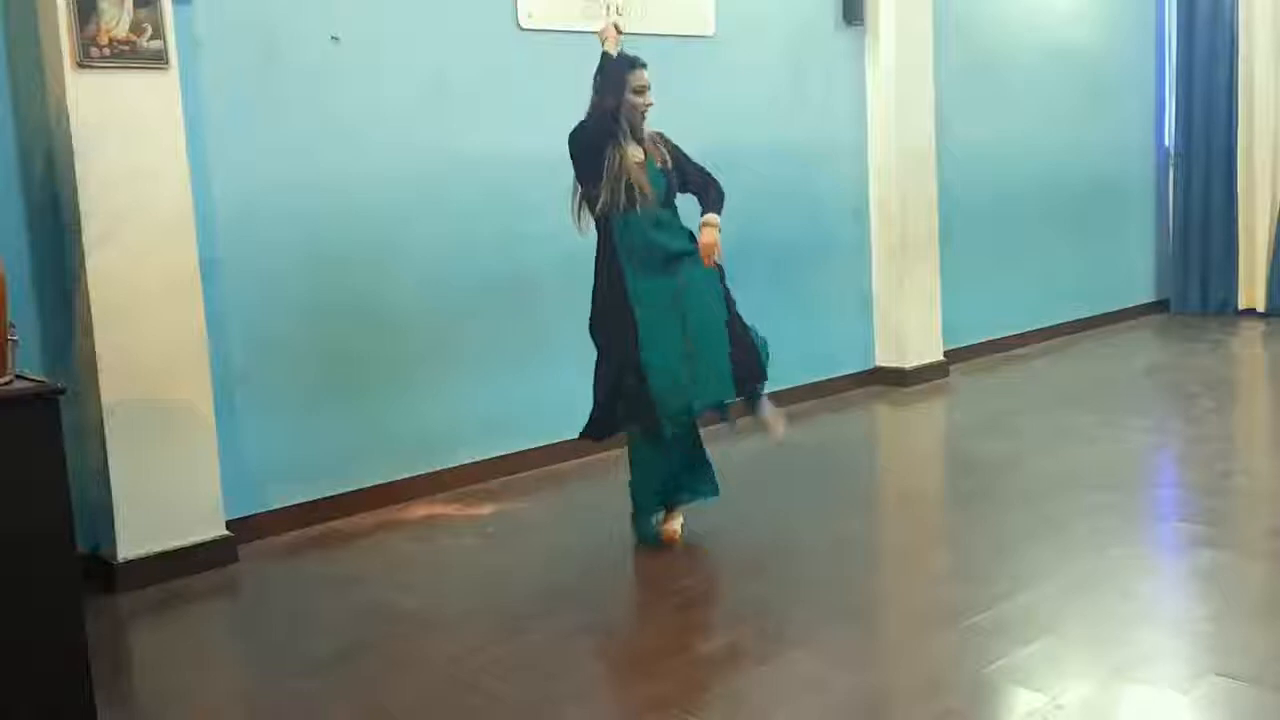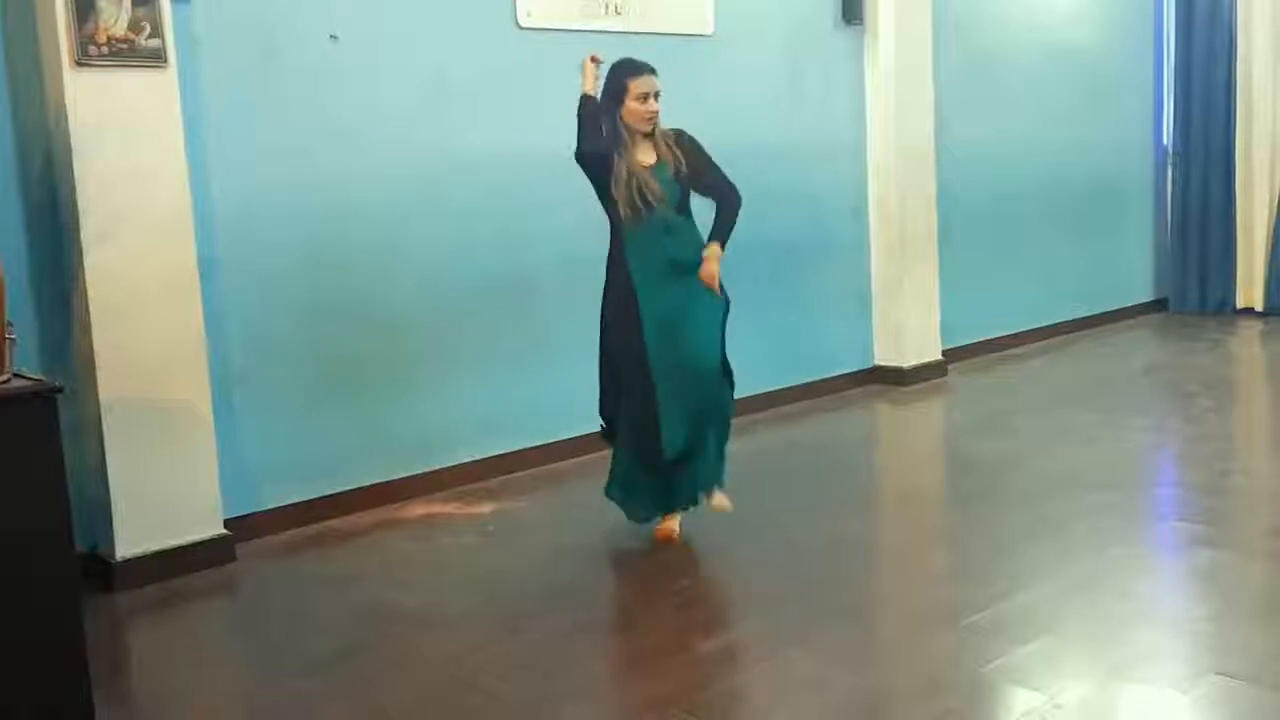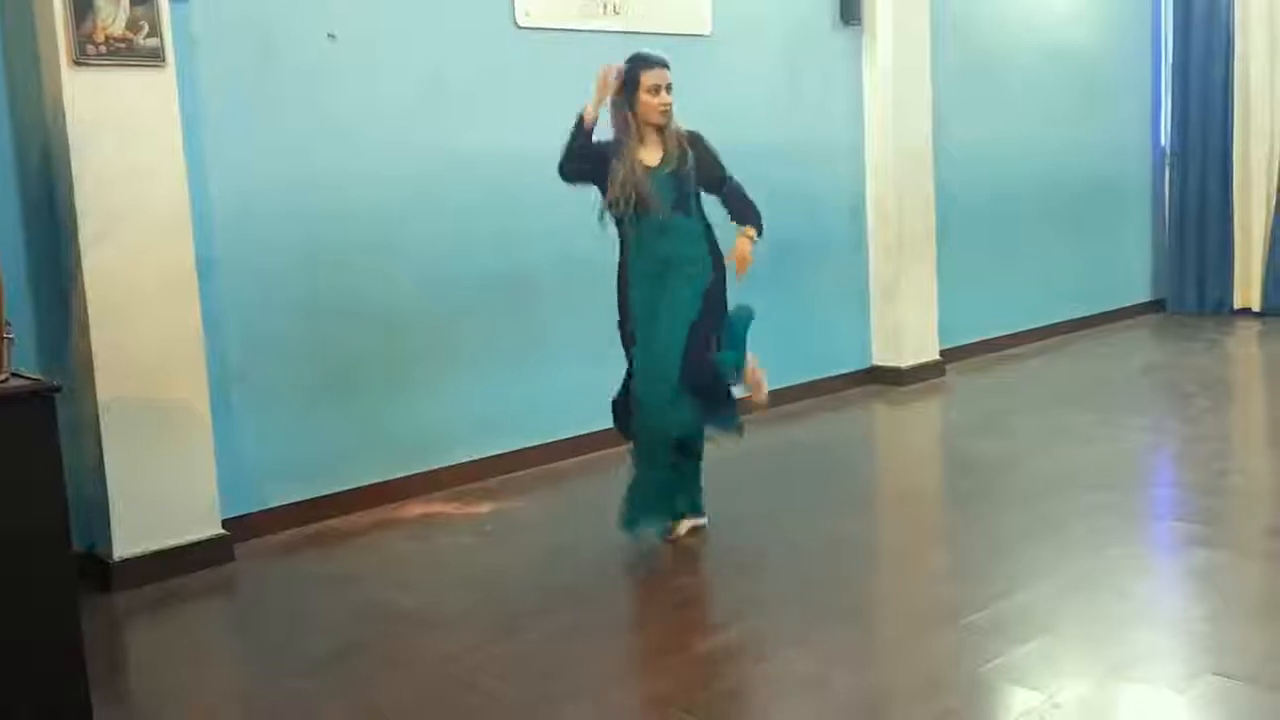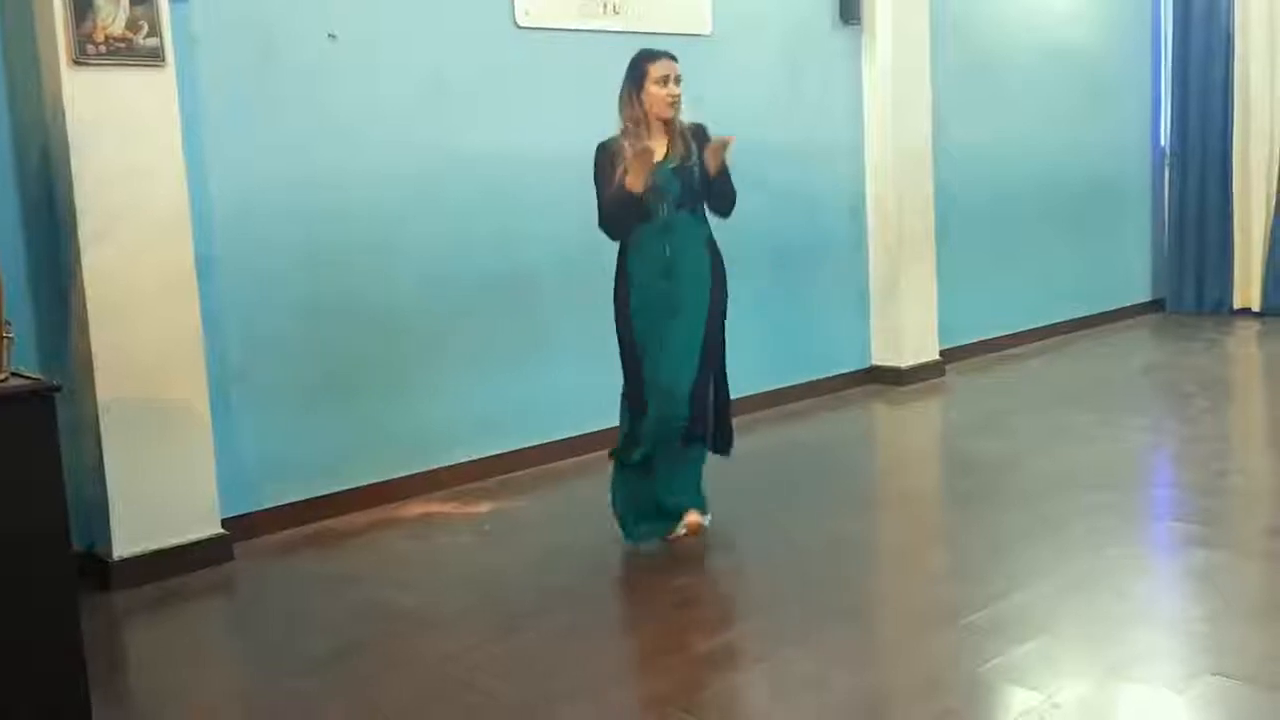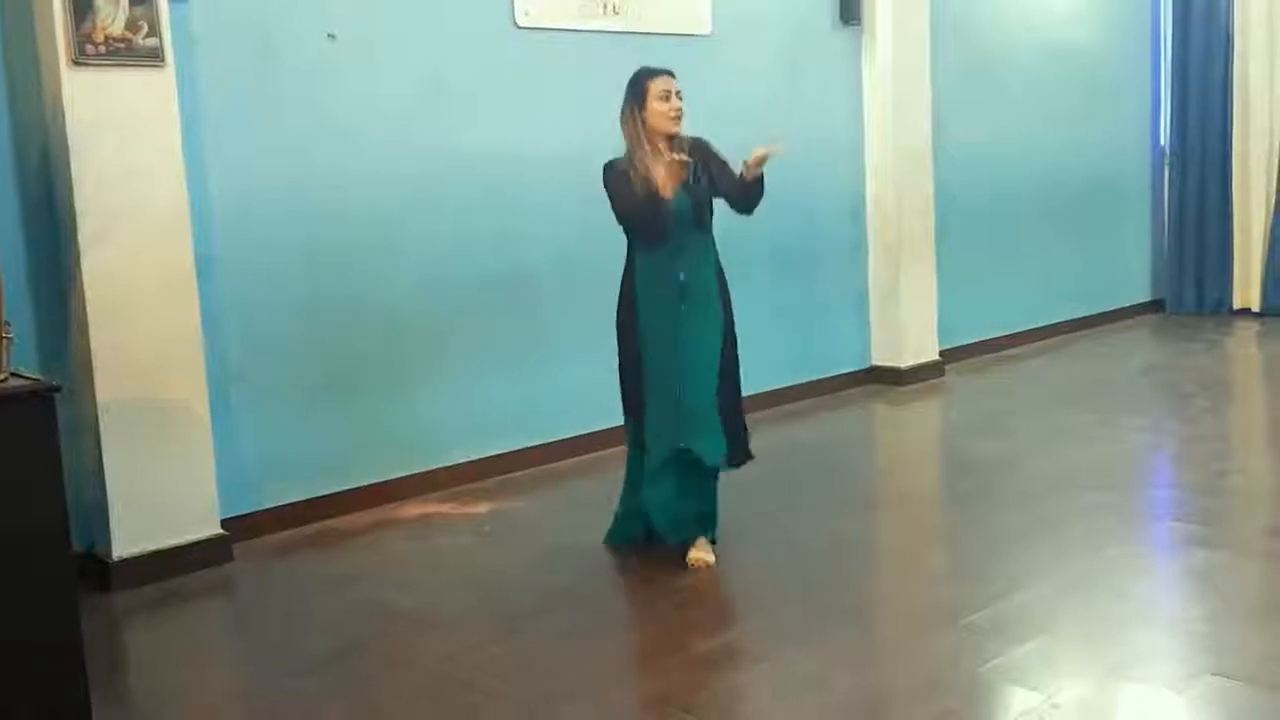
dt=0.3s
person 1, frame 1
left shoulder: (659, 146)
right shoulder: (589, 147)
left elbow: (707, 184)
right elbow: (603, 107)
left wrist: (710, 221)
right wrist: (610, 49)
left hip: (682, 266)
right hip: (631, 284)
left knee: (717, 337)
right knee: (656, 393)
left ankle: (756, 398)
right ankle: (666, 503)
person 1, frame 2
left shoulder: (679, 145)
right shoulder: (606, 160)
left elbow: (726, 195)
right elbow: (587, 146)
left wrist: (715, 248)
right wrist: (589, 89)
left hip: (690, 274)
right hip: (636, 286)
left knee: (700, 369)
right knee: (646, 392)
left ankle: (704, 480)
right ankle: (664, 502)
person 1, frame 3
left shoulder: (691, 147)
right shoulder: (609, 158)
left elbow: (733, 195)
right elbow: (570, 168)
left wrist: (747, 231)
right wrist: (593, 107)
left hip: (694, 272)
right hip: (643, 283)
left knee: (675, 373)
right knee: (655, 389)
left ankle: (734, 357)
right ankle: (682, 506)
person 1, frame 4
left shoulder: (696, 138)
right shoulder: (613, 152)
left elbow: (723, 206)
right elbow: (611, 225)
left wrist: (717, 166)
right wrist: (634, 180)
left hip: (696, 278)
right hip: (643, 285)
left knee: (686, 387)
right knee: (648, 391)
left ankle: (686, 501)
right ankle: (662, 506)
person 1, frame 5
left shoulder: (699, 154)
right shoulder: (620, 172)
left elbow: (743, 202)
right elbow: (639, 225)
left wrist: (753, 171)
right wrist: (663, 186)
left hip: (702, 300)
right hip: (649, 305)
left knee: (702, 411)
right knee: (656, 413)
left ankle: (696, 530)
right ankle: (656, 520)
